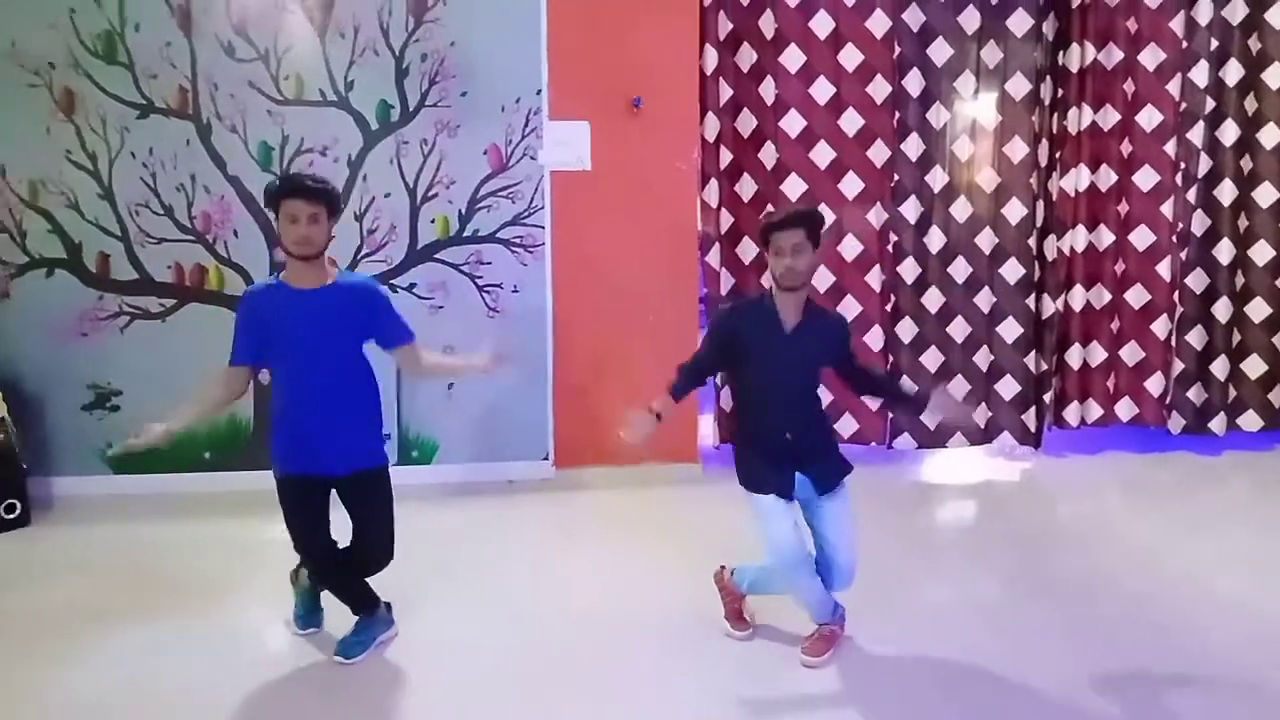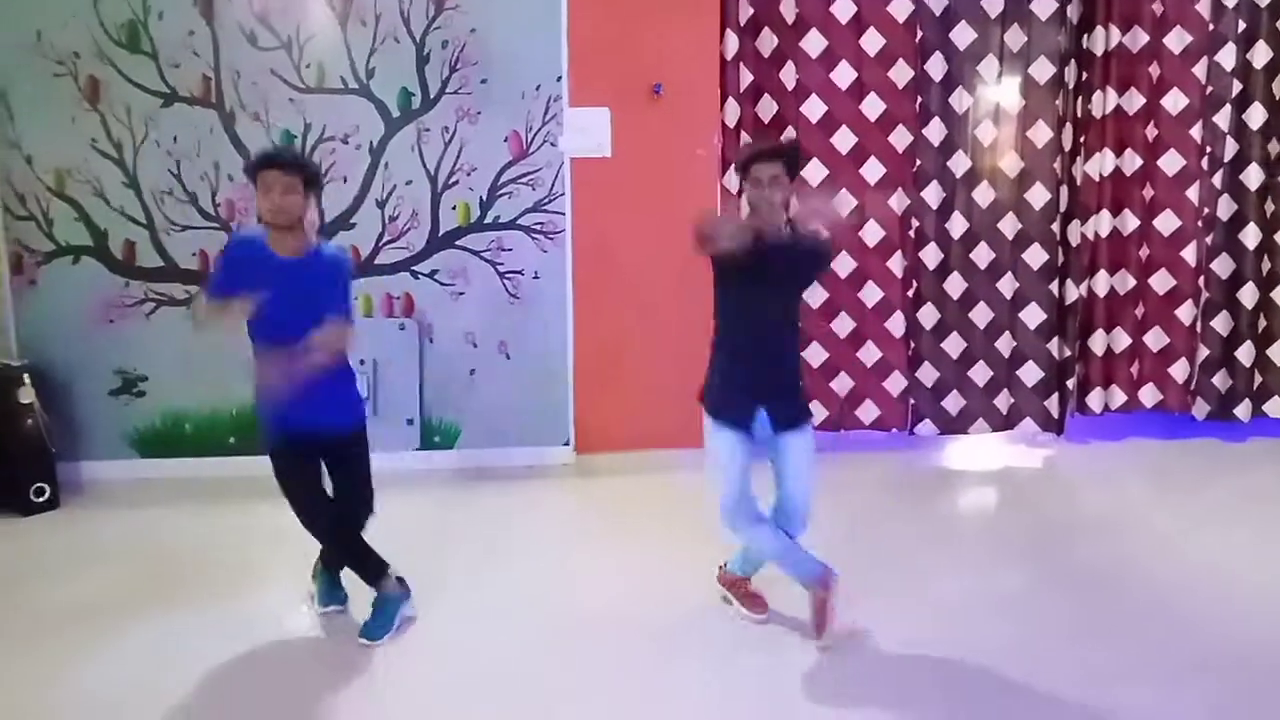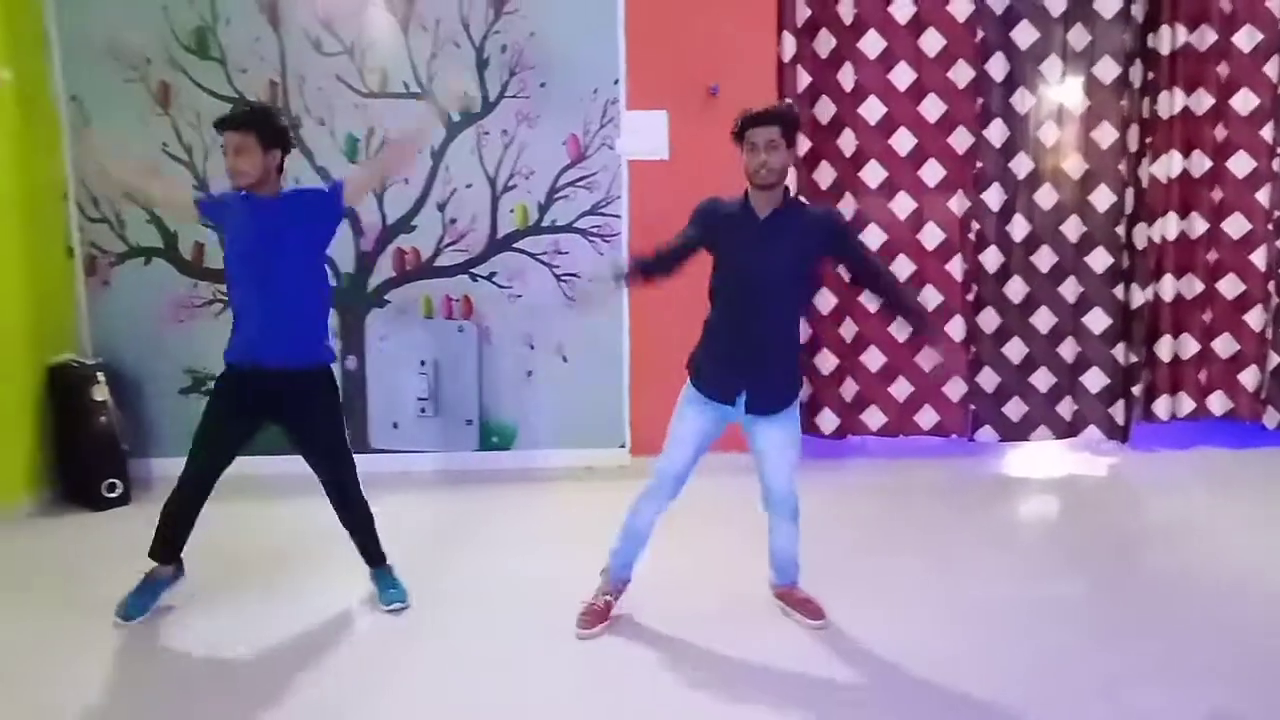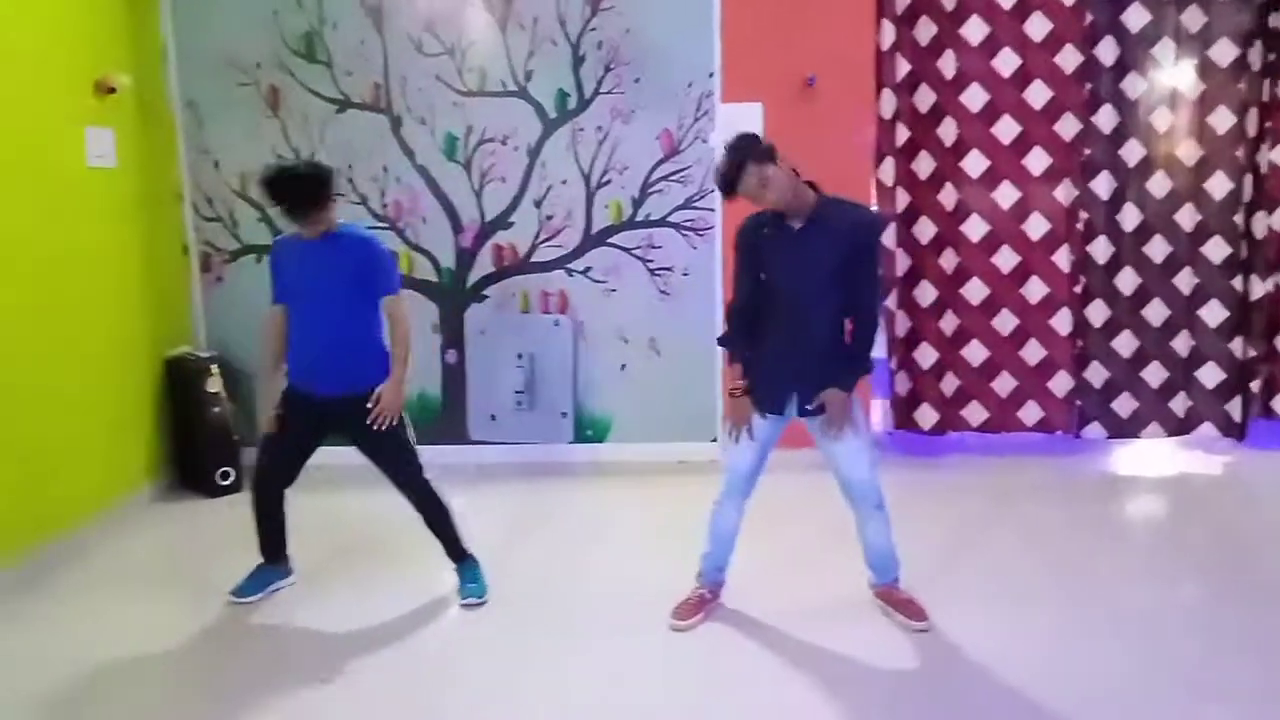
dt=0.3s
person 1, frame 1
left shoulder: (831, 326)
right shoulder: (738, 319)
left elbow: (863, 380)
right elbow: (697, 370)
left wrist: (926, 402)
right wrist: (657, 410)
left hip: (821, 461)
right hip: (764, 465)
left knee: (840, 569)
right knee: (795, 559)
left ankle: (736, 580)
right ankle: (829, 619)
person 1, frame 2
left shoulder: (804, 248)
right shoulder: (728, 243)
left elbow: (817, 252)
right elbow: (710, 234)
left wrist: (815, 229)
right wrist: (743, 230)
left hip: (784, 401)
right hip: (730, 399)
left knee: (794, 515)
right knee: (737, 510)
left ankle: (738, 573)
right ankle: (816, 579)
person 1, frame 3
left shoulder: (819, 224)
right shoulder: (717, 216)
left elbow: (874, 277)
right elbow: (669, 259)
left wrist: (919, 321)
right wrist: (620, 277)
left hip: (776, 384)
right hip: (714, 377)
left knee: (781, 497)
right knee: (662, 484)
left ankle: (785, 584)
right ankle: (612, 585)
person 1, frame 4
left shoulder: (855, 225)
right shoulder: (754, 234)
left elbow: (865, 312)
right elbow: (742, 311)
left wrist: (846, 384)
right wrist: (737, 385)
left hip: (829, 384)
right hip: (767, 382)
left knee: (865, 491)
right knee: (734, 486)
left ankle: (887, 584)
right ankle: (708, 584)
person 2, frame 1
left shoulder: (363, 294)
right shoulder: (258, 304)
left elbow: (413, 358)
right elbow: (234, 384)
left wrist: (473, 364)
right wrist: (173, 426)
left hip: (362, 452)
right hip: (296, 457)
left knee: (376, 551)
right knee: (315, 550)
left ankle: (312, 577)
right ankle: (375, 614)
person 2, frame 2
left shoulder: (334, 263)
right shoulder: (241, 252)
left elbow: (338, 337)
right elbow: (205, 311)
left wrist: (296, 364)
right wrist: (231, 307)
left hip: (340, 413)
right hip: (283, 420)
left knee: (353, 514)
right knee: (317, 514)
left ankle: (332, 563)
right ankle: (388, 587)
person 2, frame 3
left shoulder: (313, 205)
right shoulder: (230, 207)
left elbow: (381, 169)
right elbow: (164, 194)
left wrist: (434, 119)
right wrist: (104, 165)
left hip: (304, 374)
right hip: (244, 370)
left knee: (338, 477)
right knee: (198, 475)
left ankle: (378, 566)
right ankle: (165, 566)
person 2, frame 4
left shoulder: (365, 247)
right shoulder: (283, 252)
left elbow: (398, 316)
right elbow: (278, 322)
left wrist: (397, 382)
right wrist: (269, 390)
left hip: (366, 393)
right hip: (306, 394)
left knee: (413, 482)
right knee: (266, 478)
left ankle: (464, 563)
right ankle: (275, 563)
